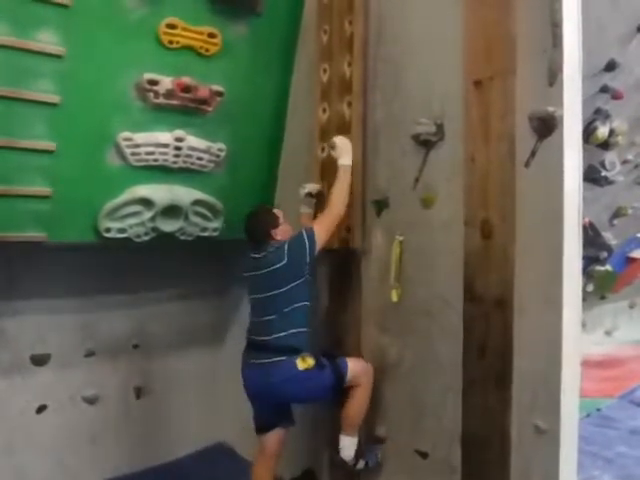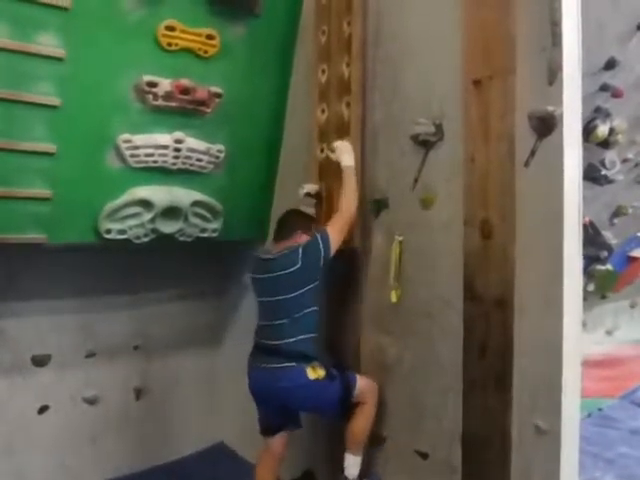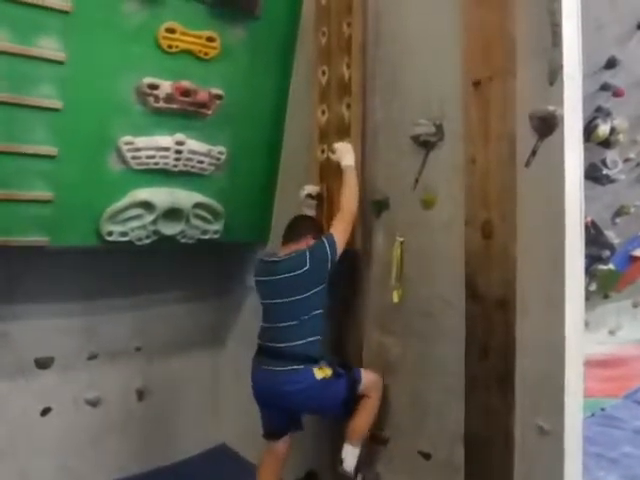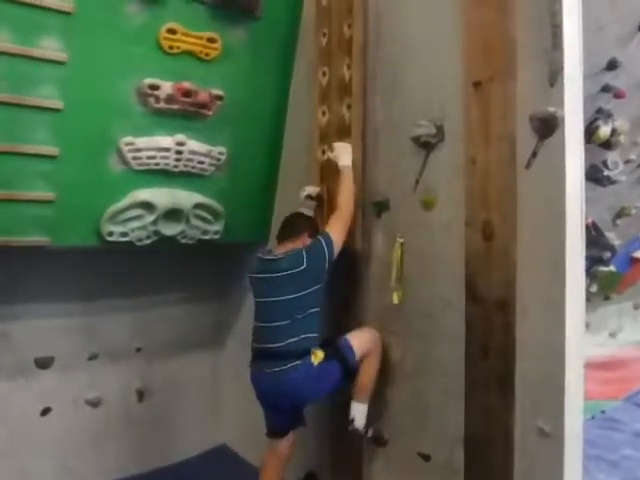
dt=0.3s
person 1, frame 1
left shoulder: (256, 262)
right shoulder: (288, 255)
right elbow: (335, 213)
left wrist: (306, 207)
right wrist: (345, 160)
left hip: (255, 370)
right hip: (285, 370)
left knee: (269, 446)
right knee: (362, 372)
right ankle: (348, 450)
person 1, frame 2
left shoulder: (260, 264)
right shoulder: (304, 259)
right elbow: (346, 214)
left wrist: (304, 207)
right wrist: (347, 161)
left hip: (261, 373)
right hip: (293, 375)
left knee: (273, 447)
right knee: (368, 391)
person 1, frame 3
left shoulder: (264, 267)
right shoulder: (312, 262)
right elbow: (347, 214)
left wrist: (306, 210)
right wrist: (348, 162)
left hip: (264, 376)
right hip: (299, 378)
left knee: (276, 449)
right knee: (373, 385)
person 1, frame 4
left shoulder: (261, 266)
right shoulder: (308, 261)
left elbow: (296, 230)
right elbow: (343, 214)
left wrist: (303, 207)
right wrist: (345, 162)
left hip: (264, 376)
right hip: (298, 373)
left knee: (279, 447)
right knee: (370, 337)
right ankle: (359, 417)
